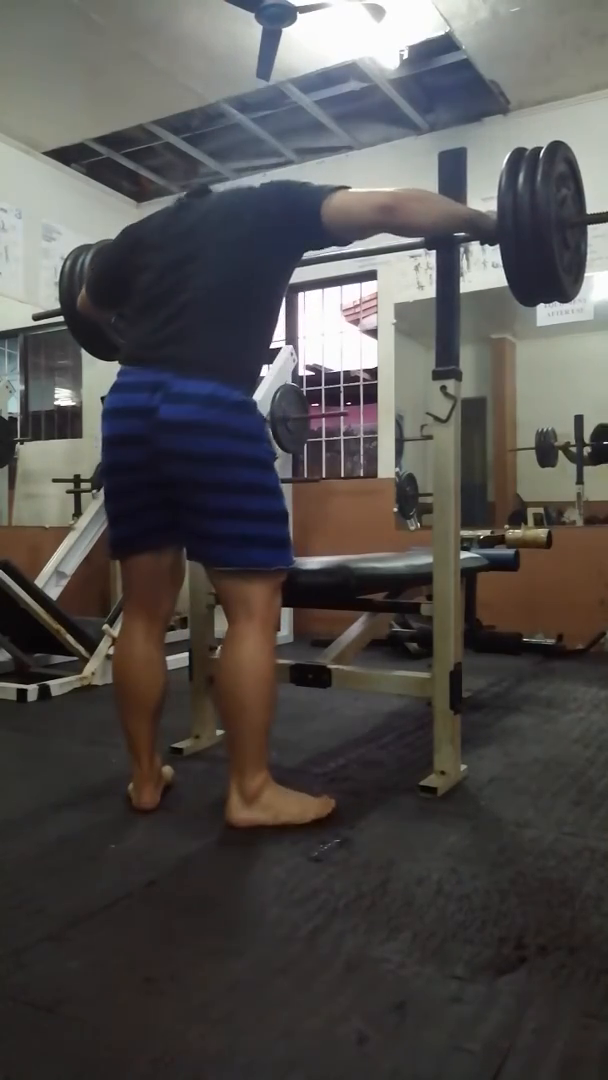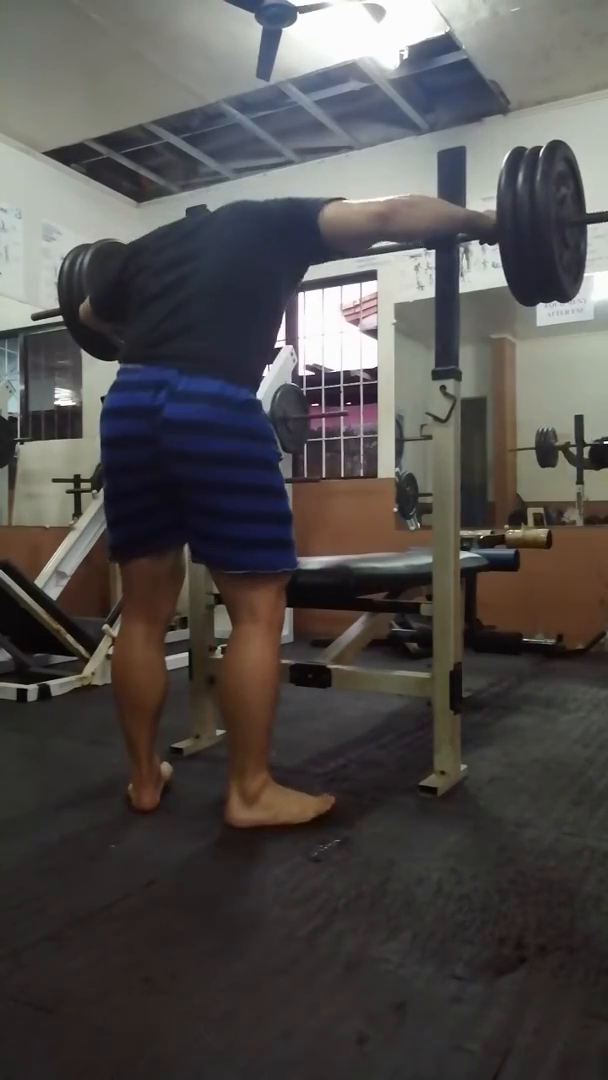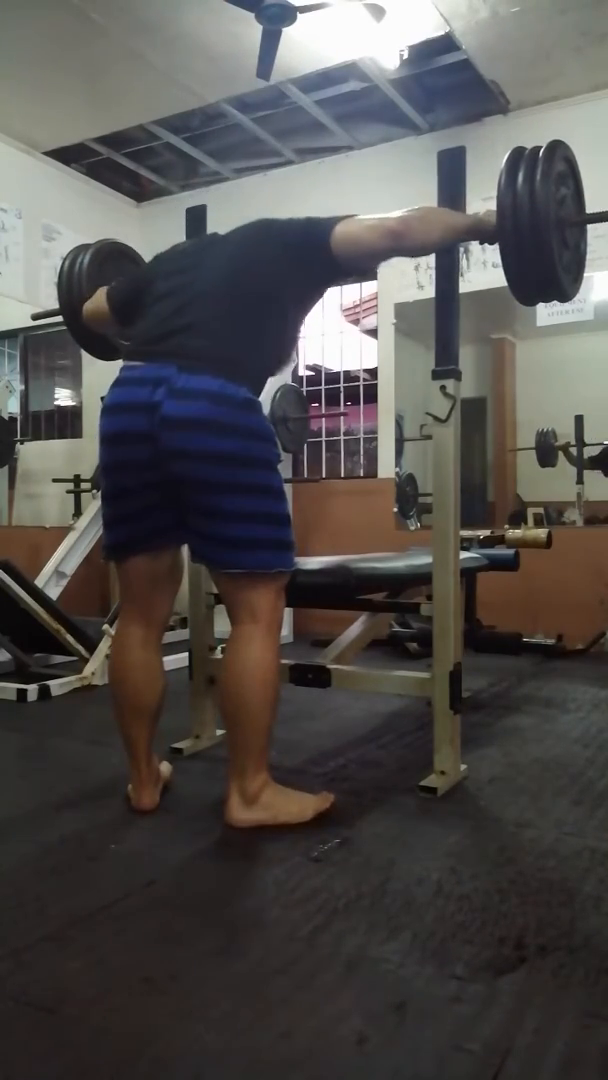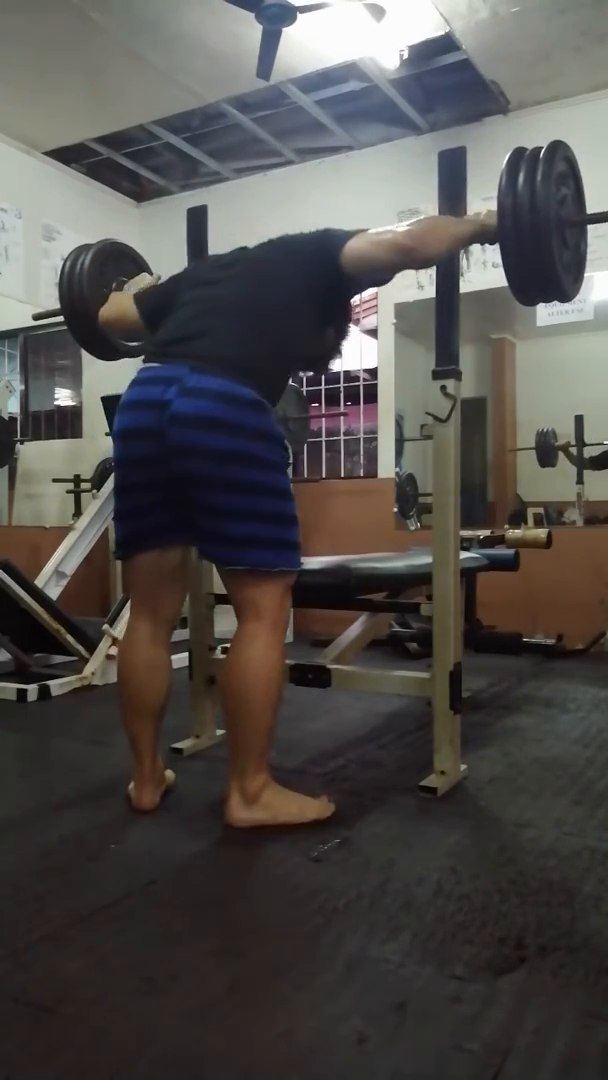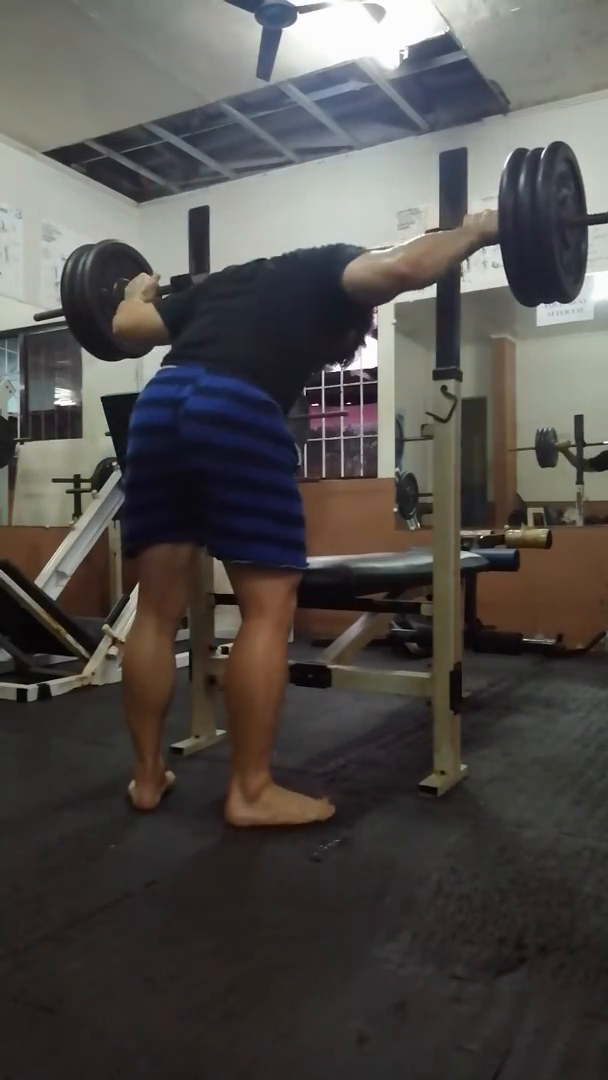
dt=0.3s
person 1, frame 1
left shoulder: (145, 229)
right shoulder: (270, 207)
left elbow: (89, 304)
right elbow: (388, 207)
right wrist: (480, 222)
left hip: (127, 406)
right hip: (211, 410)
left knee: (144, 611)
right knee: (254, 607)
left ankle: (145, 777)
right ankle: (251, 791)
person 1, frame 2
left shoulder: (154, 244)
right shoulder: (278, 224)
left elbow: (91, 314)
right elbow: (382, 213)
right wrist: (477, 221)
left hip: (127, 404)
right hip: (213, 408)
left knee: (144, 612)
right knee: (258, 609)
left ankle: (144, 778)
right ankle: (251, 793)
person 1, frame 3
left shoulder: (180, 256)
right shoulder: (292, 245)
left elbow: (94, 311)
right elbow: (393, 230)
left wrist: (136, 294)
right wrist: (478, 225)
left hip: (127, 402)
right hip: (213, 407)
left knee: (141, 615)
right knee: (257, 610)
left ankle: (143, 778)
right ankle: (250, 793)
person 1, frame 4
left shoulder: (210, 270)
right shoulder: (318, 257)
left elbow: (110, 316)
right elbow: (402, 244)
left wrist: (138, 289)
right wrist: (479, 226)
left hip: (142, 401)
right hip: (224, 410)
left knee: (151, 615)
right knee: (264, 609)
left ankle: (146, 778)
right ankle: (251, 793)
person 1, frame 5
left shoulder: (231, 280)
right shoulder: (330, 269)
left elbow: (126, 324)
right elbow: (397, 268)
left wrist: (138, 292)
right wrist: (476, 233)
left hip: (158, 403)
right hip: (237, 411)
left knee: (157, 611)
right knee: (268, 608)
left ankle: (147, 776)
right ankle: (251, 792)
